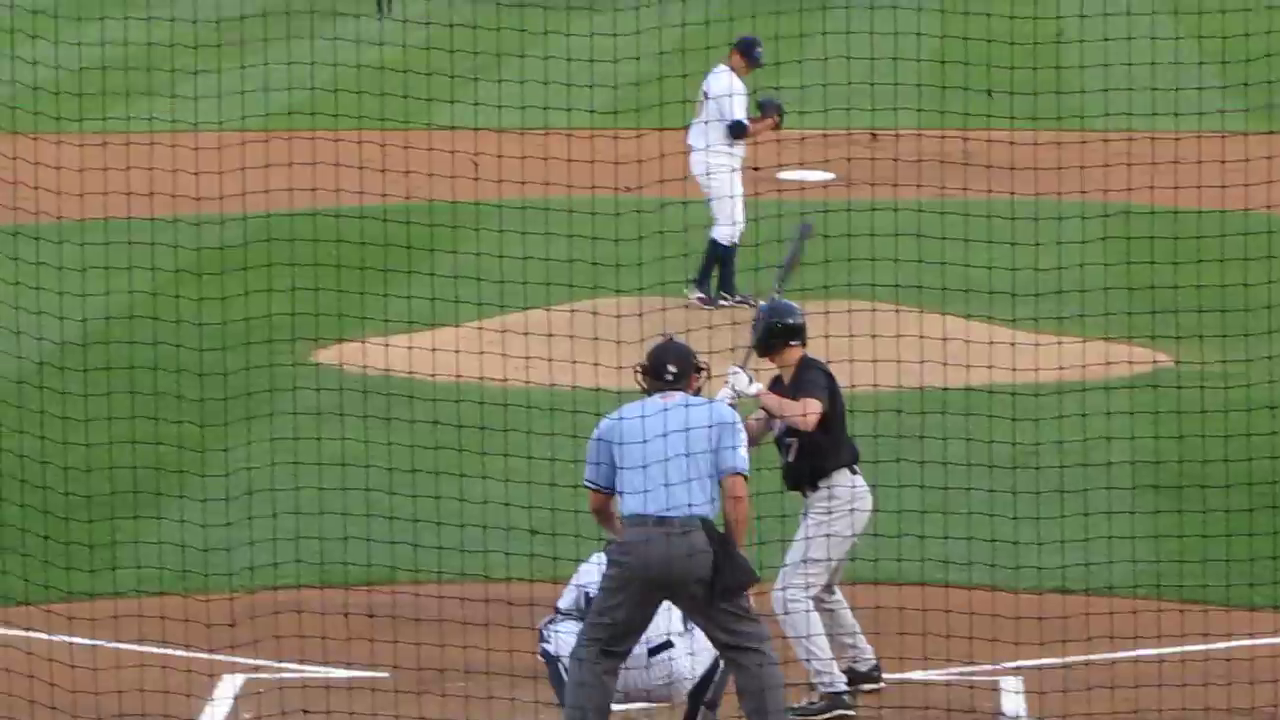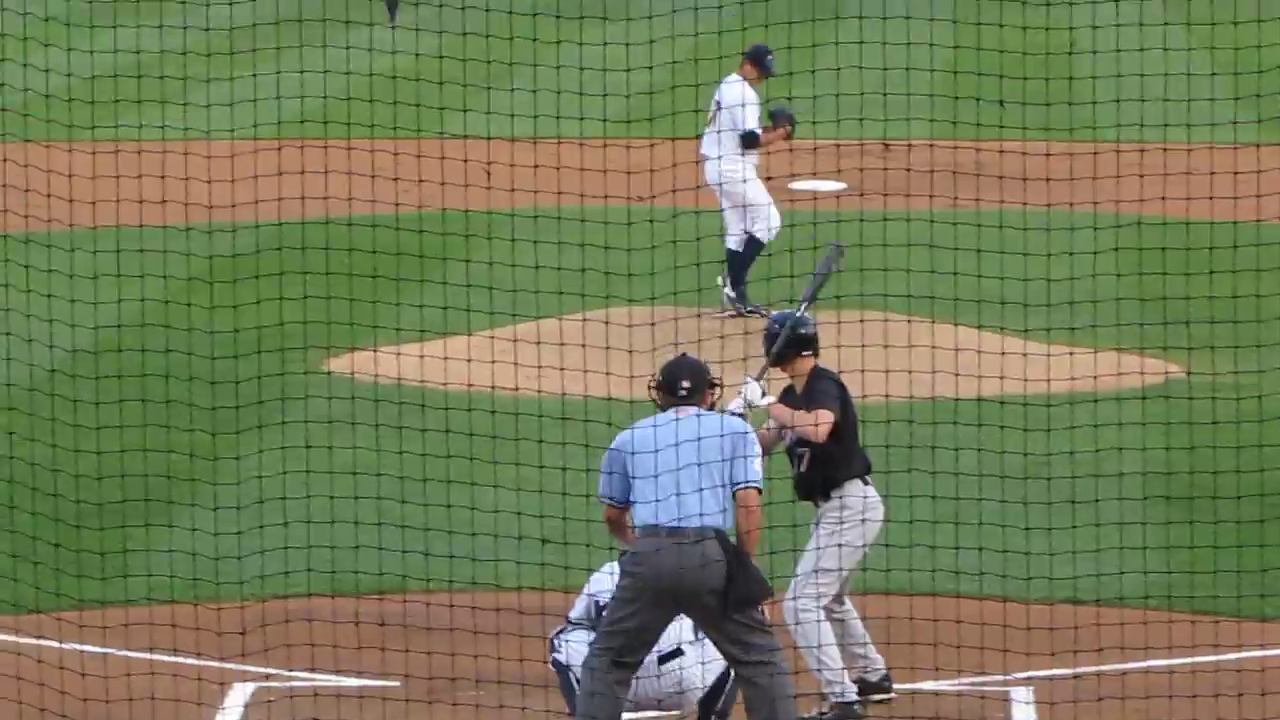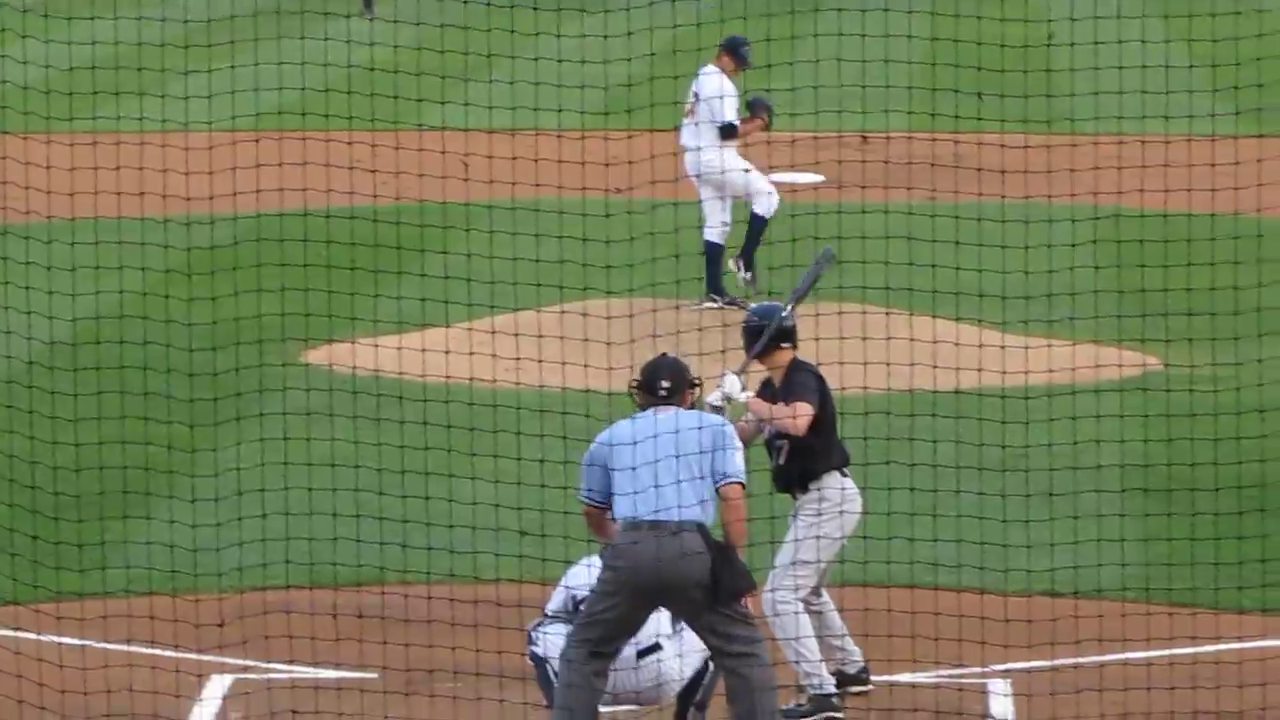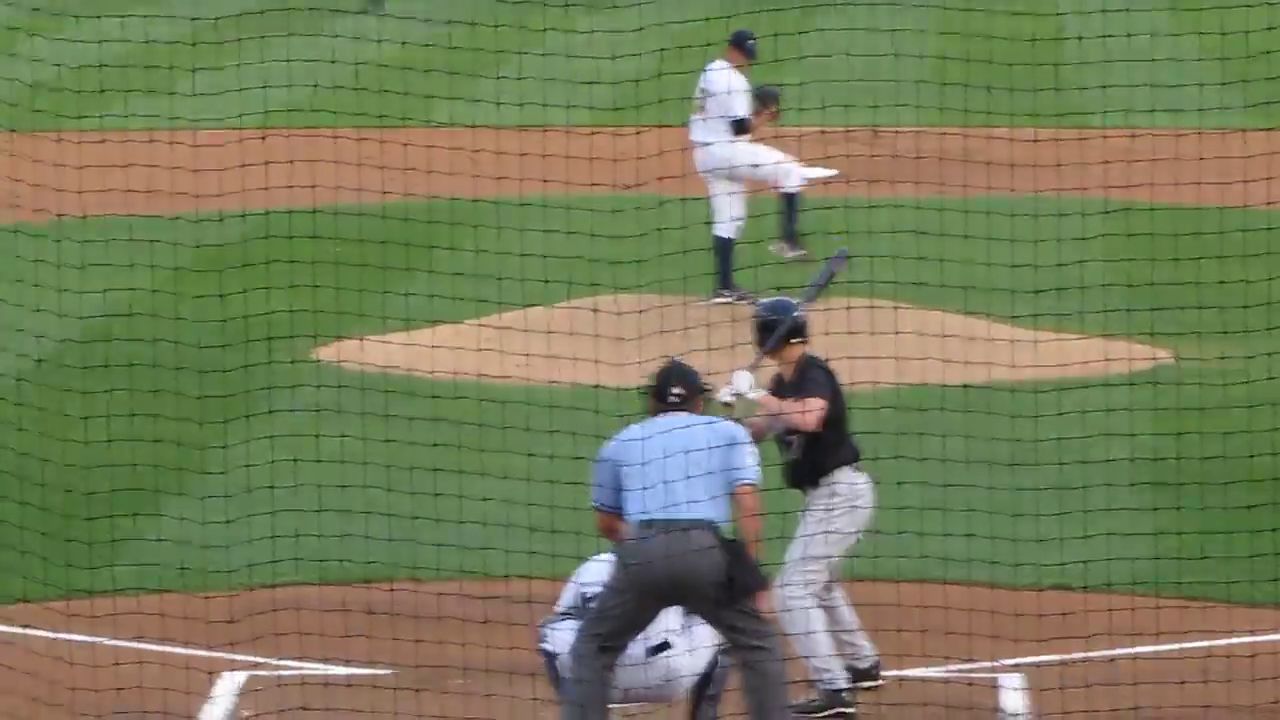
dt=0.1s
person 1, frame 1
left shoulder: (811, 374)
right shoulder: (781, 384)
left elbow: (806, 418)
right elbow: (750, 436)
left wrist: (755, 390)
right wrist: (727, 409)
left hip: (838, 495)
right hip: (826, 496)
left knee: (790, 593)
right knee: (818, 588)
right ankle: (863, 667)
person 1, frame 2
left shoulder: (824, 384)
right shoulder: (792, 394)
left elbow: (818, 429)
right elbow: (762, 445)
left wrist: (767, 402)
right wrist: (740, 419)
left hip: (849, 505)
right hip: (837, 506)
left knee: (801, 603)
right knee: (827, 597)
right ankle: (873, 677)
person 1, frame 3
left shoulder: (802, 377)
right shoulder: (771, 387)
left elbow: (797, 423)
right elbow: (740, 439)
left wrist: (745, 397)
right wrist: (718, 413)
left hip: (827, 497)
right hip: (814, 499)
left knee: (780, 595)
right knee: (805, 590)
right ankle: (852, 669)
person 1, frame 4
left shoulder: (813, 373)
right shoulder: (782, 382)
left elbow: (810, 418)
right elbow: (753, 435)
left wrist: (755, 394)
right wrist: (730, 408)
left hip: (840, 492)
right hip: (826, 494)
left knee: (793, 590)
right knee: (816, 584)
right ankle: (862, 665)
person 2, frame 1
left shoulder: (613, 423)
right shoulder: (721, 415)
left elbow: (599, 504)
right elbow: (736, 492)
right wrist: (733, 556)
left hip: (635, 547)
right hip: (697, 545)
left knee: (597, 648)
right knee: (748, 646)
person 2, frame 2
left shoulder: (628, 438)
right shoulder: (736, 430)
left elbow: (613, 518)
right elbow: (749, 504)
right wrist: (747, 568)
left hip: (648, 558)
right hip: (711, 558)
left knee: (608, 658)
right knee: (760, 658)
person 2, frame 3
left shoulder: (608, 437)
right shoulder: (716, 427)
left elbow: (594, 515)
right elbow: (733, 499)
left hip: (630, 553)
right hip: (693, 552)
left knee: (585, 649)
right knee: (743, 650)
person 2, frame 4
left shoulder: (621, 442)
right shoulder: (730, 433)
left elbow: (606, 522)
right elbow: (747, 502)
right wrist: (751, 572)
left hip: (641, 555)
right hip: (706, 552)
left knee: (594, 646)
right knee: (757, 644)
person 3, frame 1
left shoulder: (717, 77)
right shoulder: (730, 83)
right elbow: (738, 130)
left wrist: (758, 122)
right wrist: (767, 124)
left hip: (721, 160)
right hip: (715, 160)
left knee: (733, 223)
right knee: (728, 223)
left ankle: (727, 290)
right ankle: (700, 284)
person 3, frame 2
left shoulder: (727, 86)
right shoulder: (744, 93)
right elbow: (749, 141)
left wrist: (769, 131)
right wrist: (779, 134)
left hip: (719, 168)
right hip: (733, 167)
left knee: (738, 231)
right knee: (769, 220)
left ankle: (738, 299)
right ankle: (731, 281)
person 3, frame 3
left shoulder: (703, 77)
right shoulder: (722, 85)
right elbow: (728, 132)
left wrist: (748, 121)
right wrist: (757, 124)
left hip: (699, 159)
right hip: (714, 158)
left knee: (717, 223)
right knee: (767, 198)
left ankle: (715, 292)
right ankle: (745, 260)
person 3, frame 4
left shoulder: (709, 73)
right shoulder: (732, 80)
right elbow: (739, 127)
left wrist: (754, 114)
right wrist: (764, 117)
left hip: (707, 154)
right hip: (727, 151)
left knee: (728, 218)
right knee: (791, 172)
left ankle: (725, 287)
right ankle: (789, 237)
